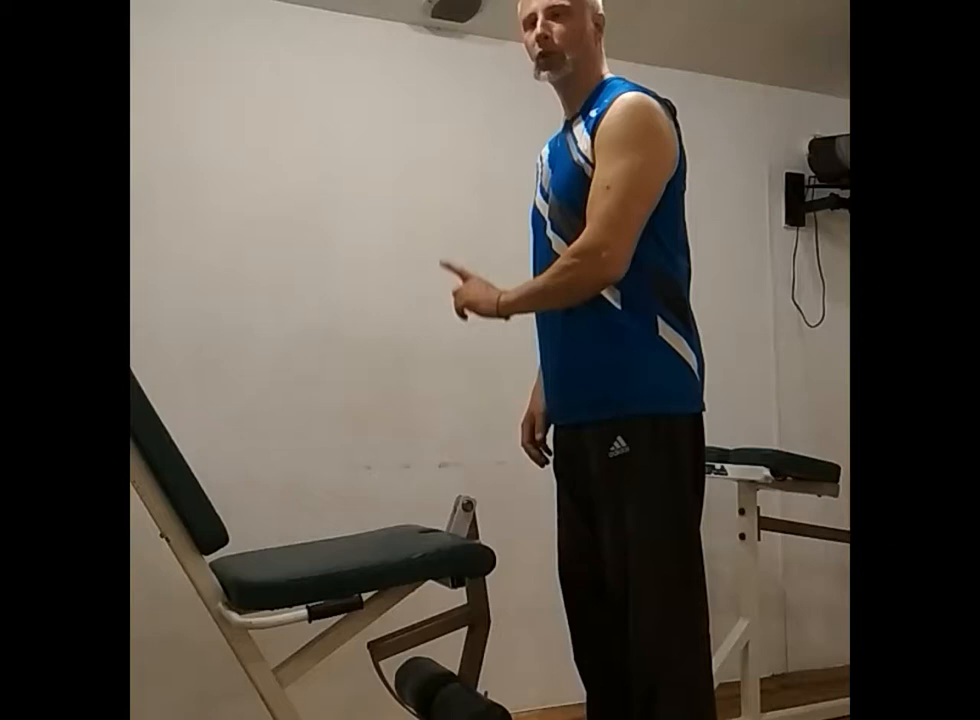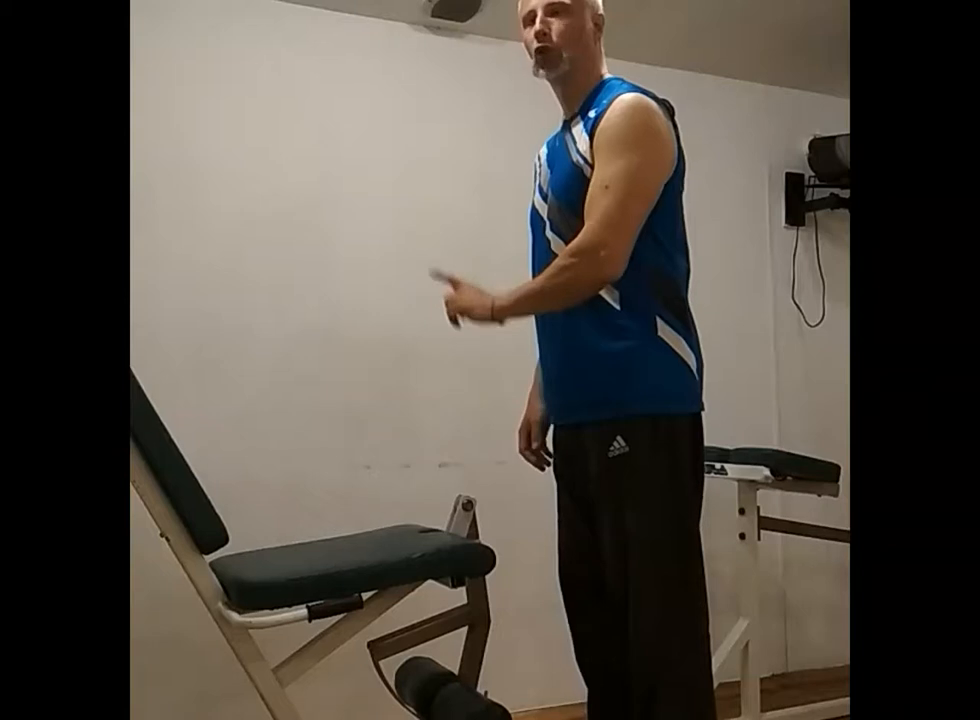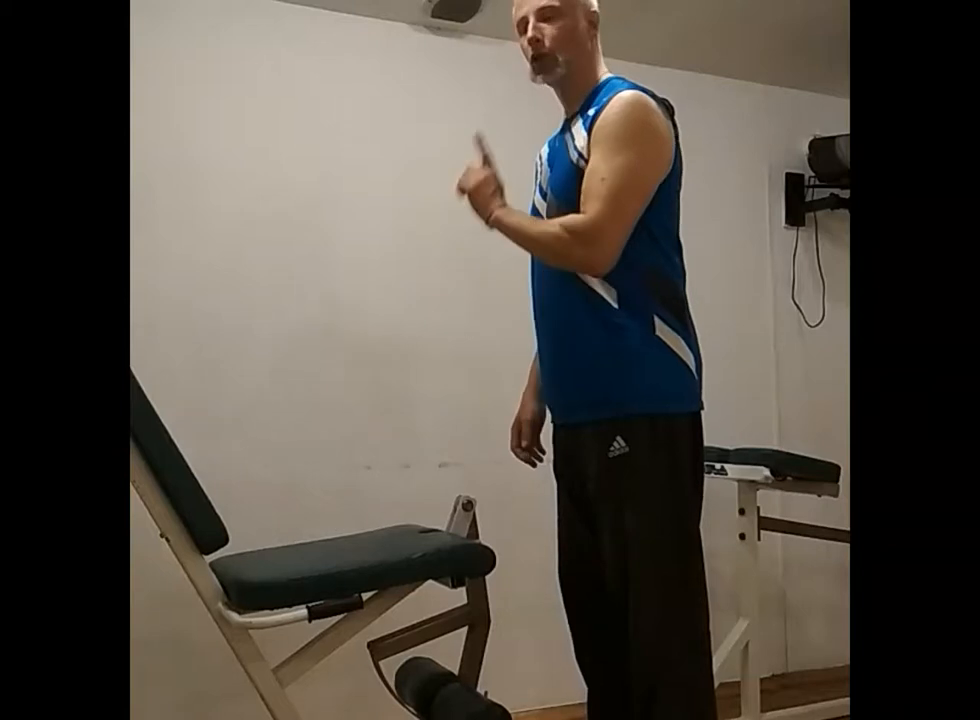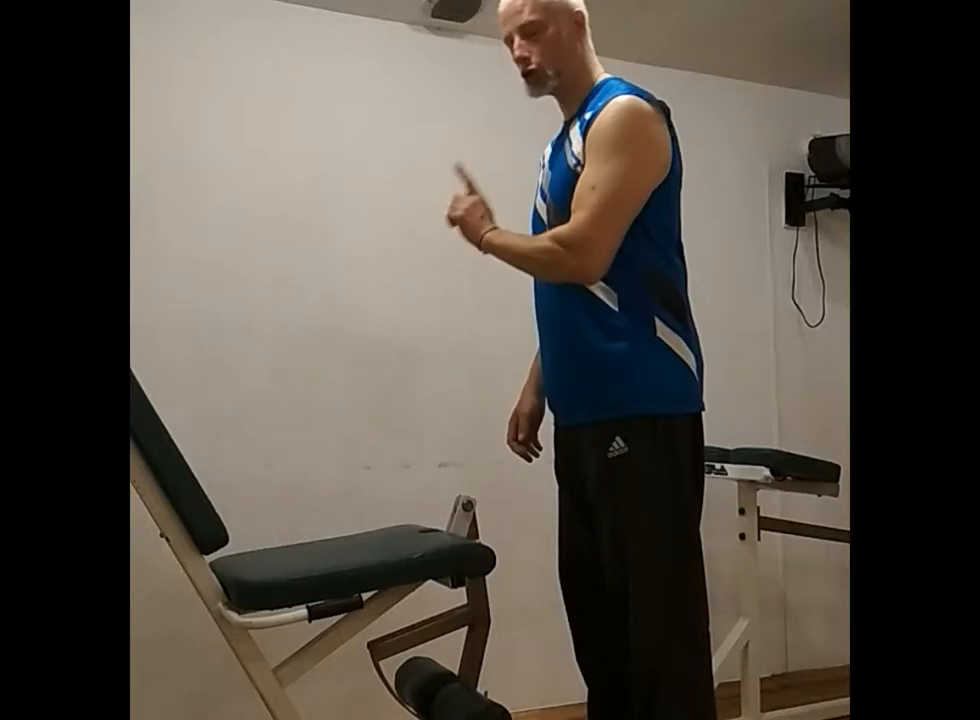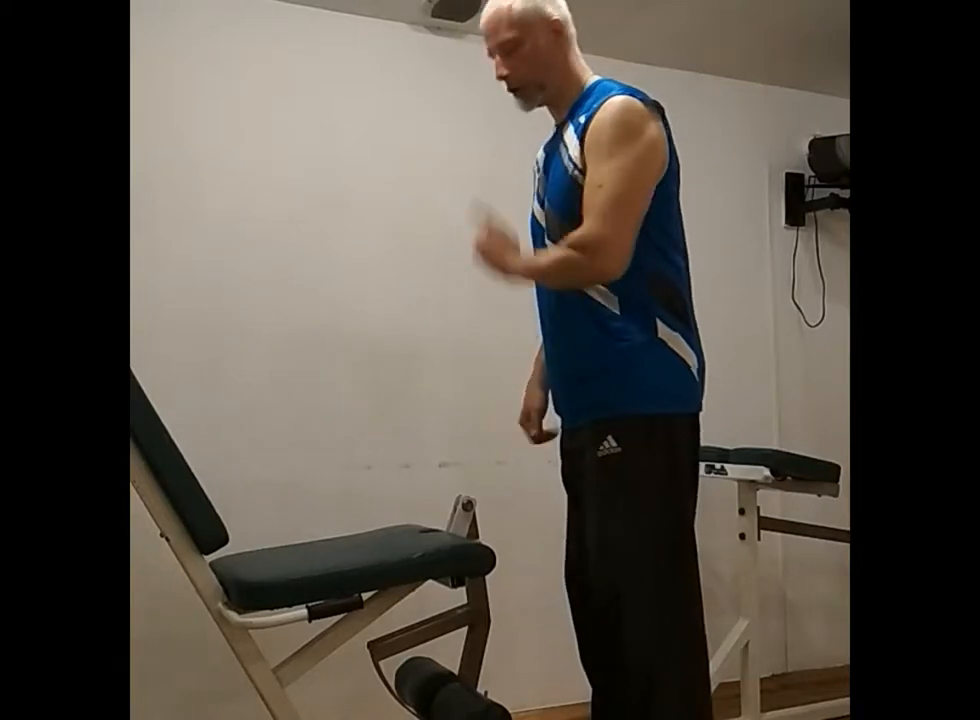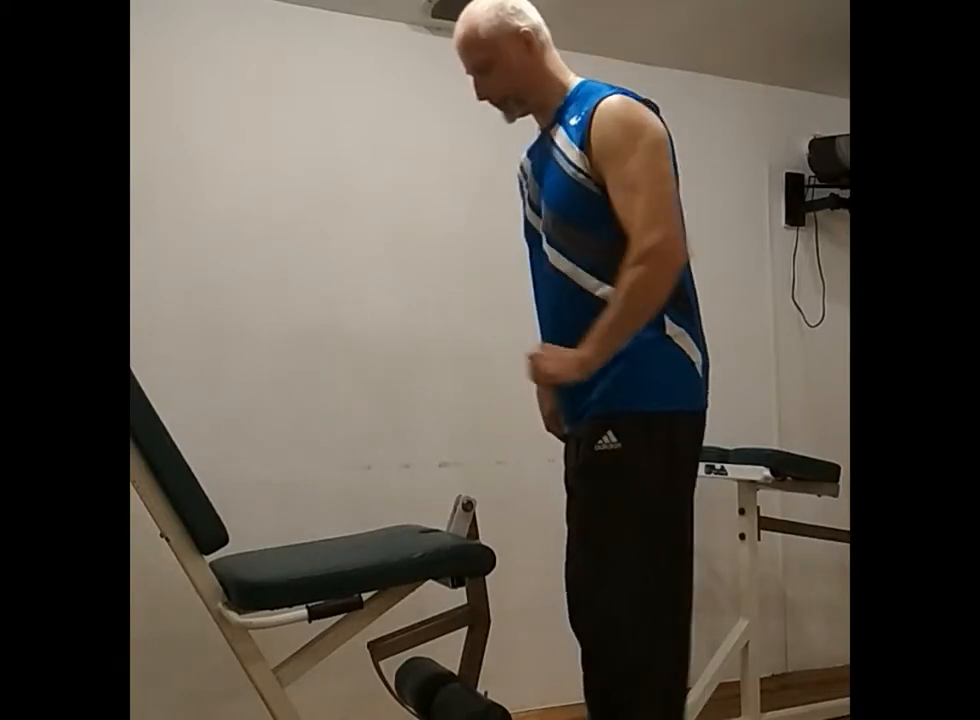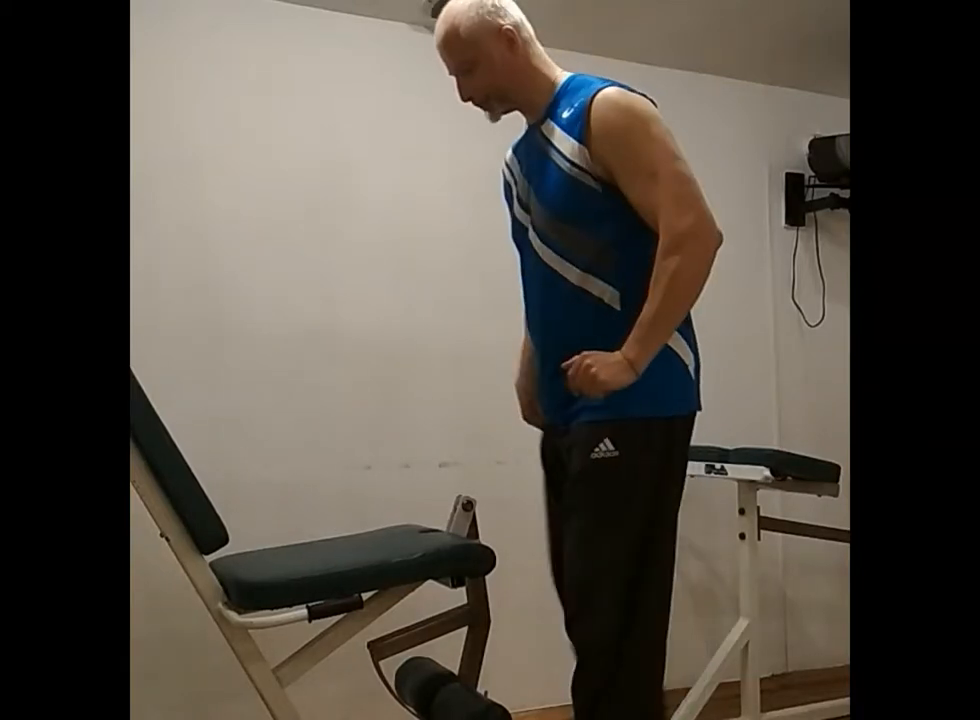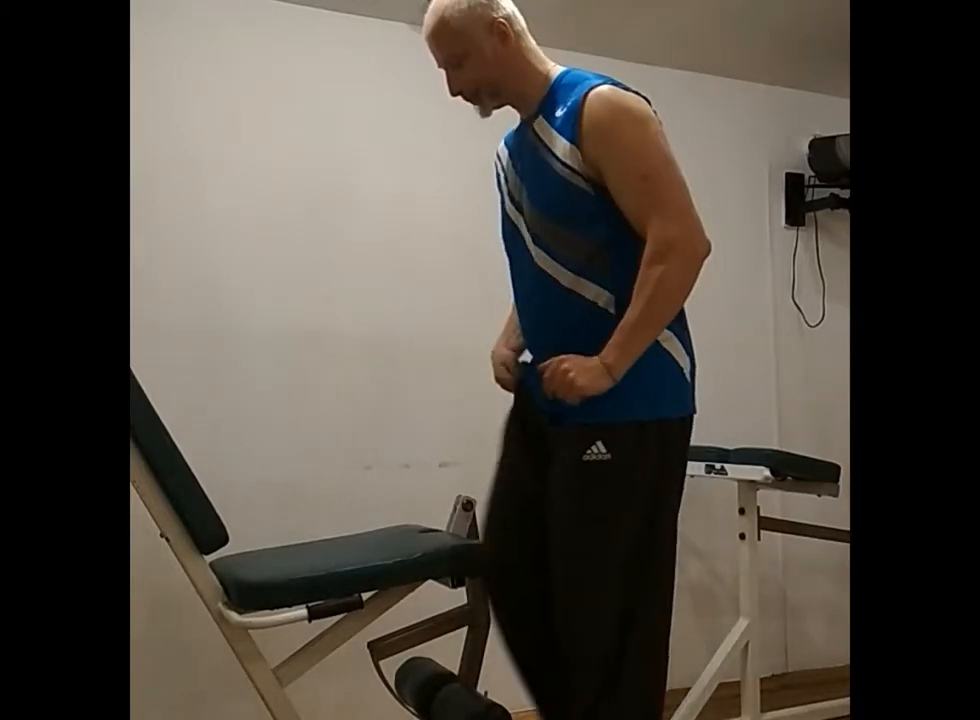
dt=0.2s
person 1, frame 1
left shoulder: (632, 114)
right shoulder: (556, 147)
left elbow: (604, 259)
left wrist: (501, 302)
right wrist: (543, 390)
left hip: (643, 407)
right hip: (584, 410)
left knee: (657, 606)
right knee: (593, 601)
person 1, frame 2
left shoulder: (631, 115)
right shoulder: (555, 146)
left elbow: (601, 259)
left wrist: (494, 306)
right wrist: (541, 395)
left hip: (642, 406)
right hip: (583, 410)
left knee: (656, 607)
right knee: (593, 601)
person 1, frame 3
left shoulder: (630, 113)
right shoulder: (558, 144)
left elbow: (594, 247)
left wrist: (496, 211)
right wrist: (535, 393)
left hip: (642, 406)
right hip: (583, 409)
left knee: (658, 605)
right knee: (593, 600)
person 1, frame 4
left shoulder: (626, 116)
right shoulder: (563, 142)
left elbow: (582, 256)
left wrist: (486, 234)
right wrist: (534, 390)
left hip: (642, 405)
right hip: (584, 408)
left knee: (655, 606)
right knee: (592, 599)
person 1, frame 5
left shoulder: (620, 117)
right shoulder: (556, 147)
left elbow: (599, 258)
left wrist: (513, 262)
right wrist: (540, 378)
left hip: (642, 399)
right hip: (590, 402)
left knee: (646, 602)
right knee: (598, 596)
person 1, frame 6
left shoulder: (614, 118)
right shoulder: (537, 157)
left elbow: (659, 250)
left wrist: (585, 356)
right wrist: (552, 371)
left hip: (642, 398)
right hip: (591, 403)
left knee: (624, 602)
right knee: (599, 599)
person 1, frame 7
left shoulder: (609, 113)
right shoulder: (520, 156)
left elbow: (694, 234)
left wrist: (631, 360)
right wrist: (530, 363)
left hip: (635, 405)
right hip: (568, 403)
left knee: (612, 604)
right knee: (584, 594)
person 1, frame 8
left shoulder: (604, 110)
right shoulder: (511, 149)
left elbow: (682, 243)
left wrist: (607, 366)
right wrist: (510, 340)
left hip: (628, 405)
right hip: (547, 396)
left knee: (606, 607)
right knee: (506, 567)
